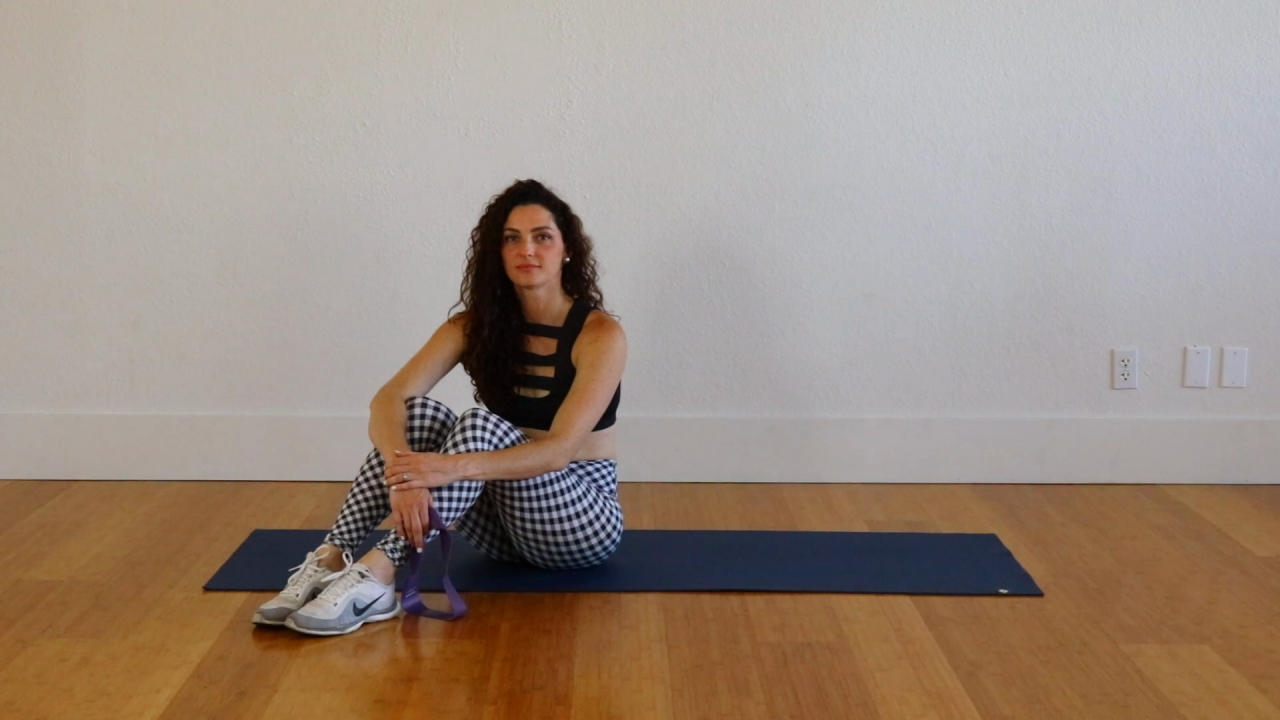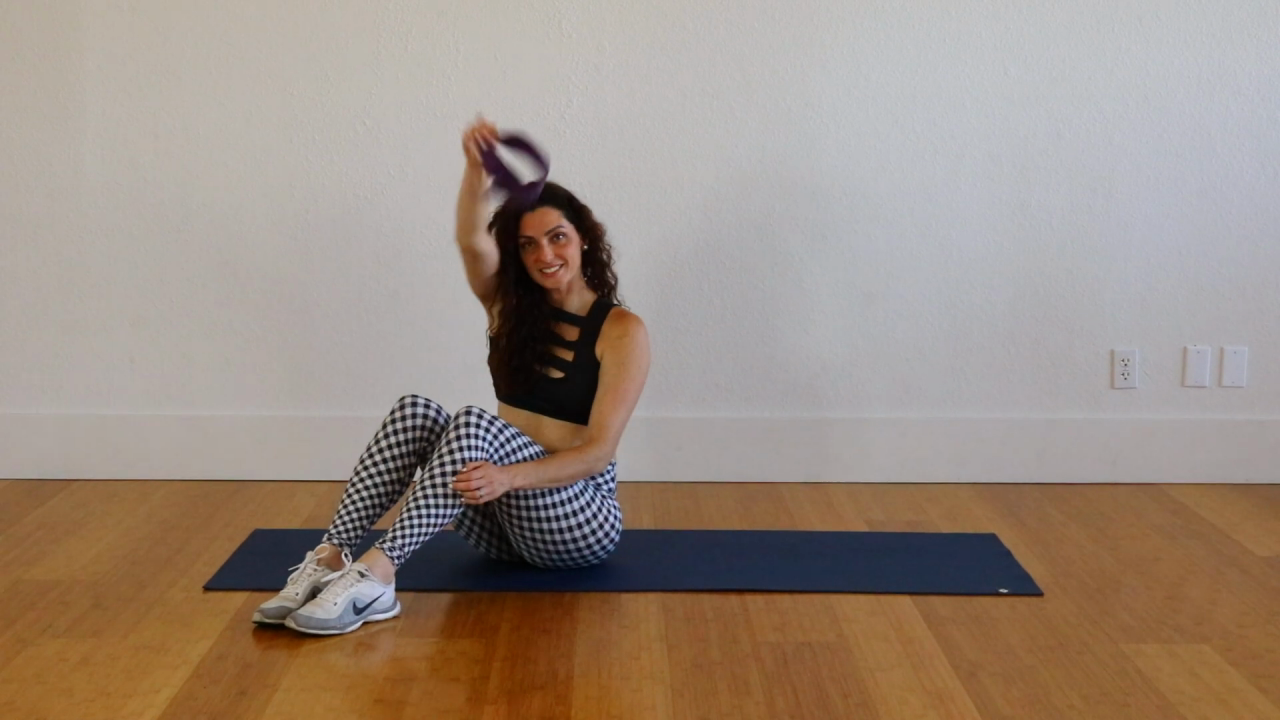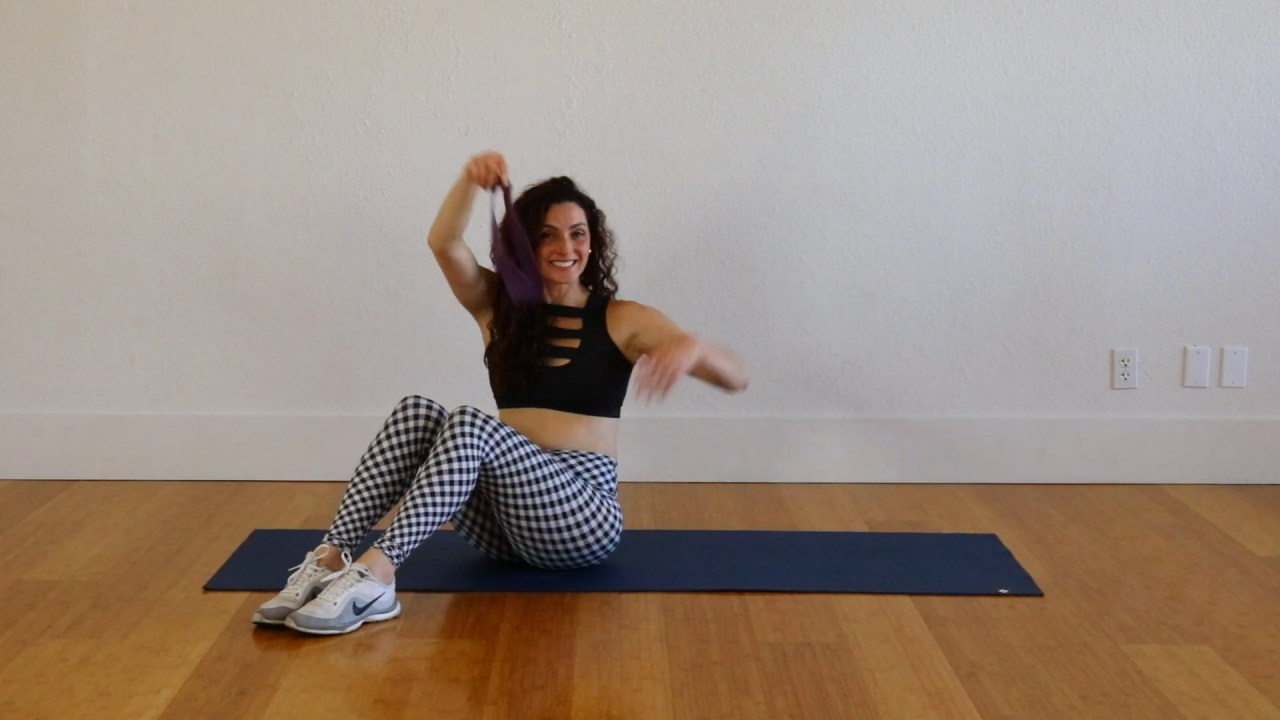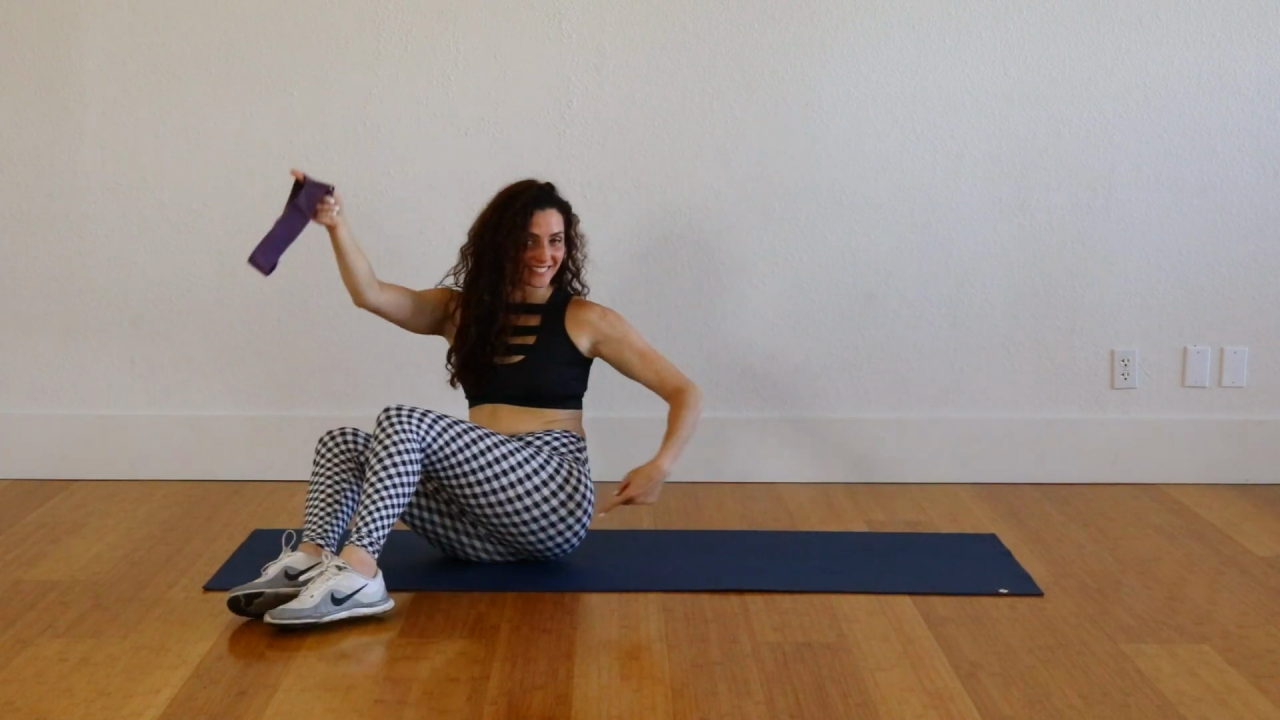
dt=1s
person 1, frame 1
left shoulder: (600, 335)
right shoulder: (475, 325)
left elbow: (559, 451)
right elbow: (389, 398)
left wrist: (454, 468)
right wrist: (403, 475)
left hip: (581, 521)
right hip: (506, 519)
left knee: (481, 424)
right knee: (419, 412)
left ankle: (378, 573)
right ankle: (332, 558)
person 1, frame 2
left shoulder: (623, 331)
right shoulder: (510, 305)
left elbow: (598, 451)
right elbow: (473, 240)
left wrist: (509, 477)
right wrist: (476, 168)
left hip: (580, 520)
right hip: (503, 514)
left knee: (475, 425)
right knee: (415, 411)
left ankle: (378, 573)
right ankle: (330, 558)
person 1, frame 3
left shoulder: (623, 321)
right shoulder: (499, 306)
left elbow: (737, 377)
right elbow: (444, 245)
left wrist: (690, 351)
right wrist: (467, 183)
left hip: (583, 521)
right hip: (504, 514)
left knee: (471, 427)
right knee: (416, 413)
left ankle: (377, 574)
right ankle: (329, 560)
person 1, frame 4
left shoulder: (587, 320)
right shoulder: (460, 309)
left elbow: (686, 393)
right elbow: (370, 294)
left wrist: (660, 466)
right wrist: (336, 227)
left hip: (552, 507)
right hip: (486, 520)
left knee: (402, 423)
right knee: (340, 444)
left ankle: (356, 570)
right ankle: (310, 561)
